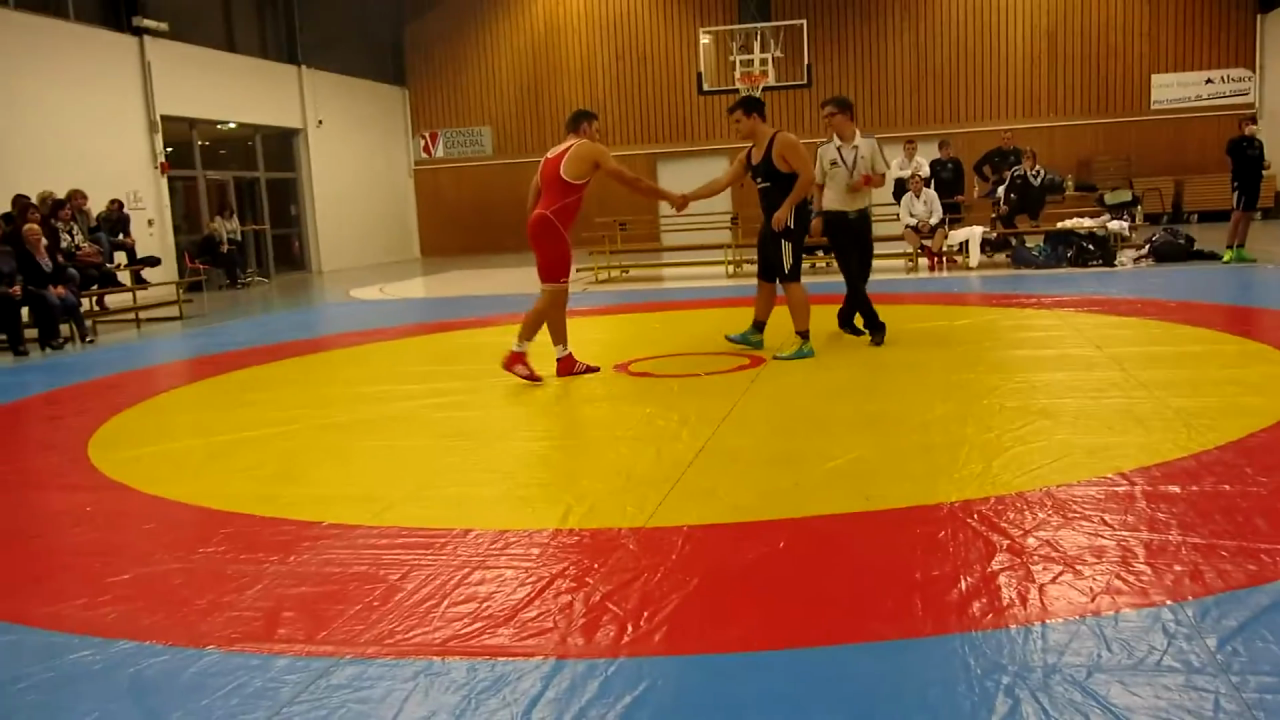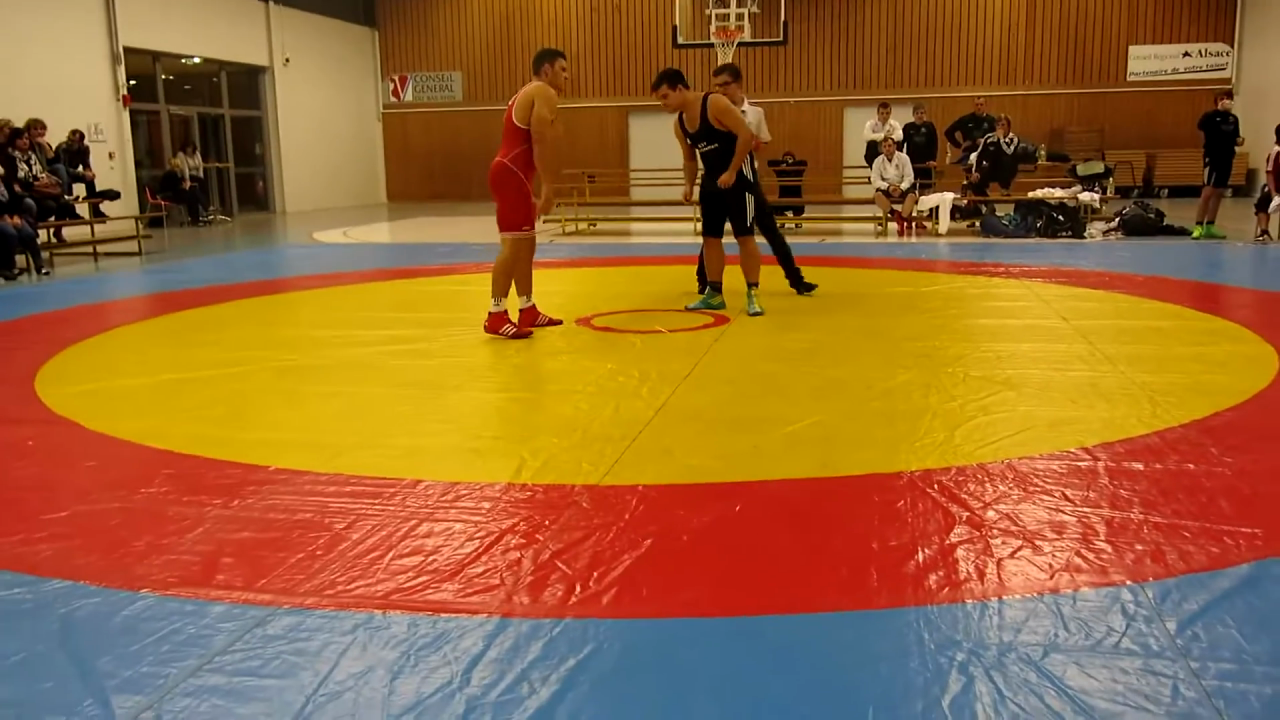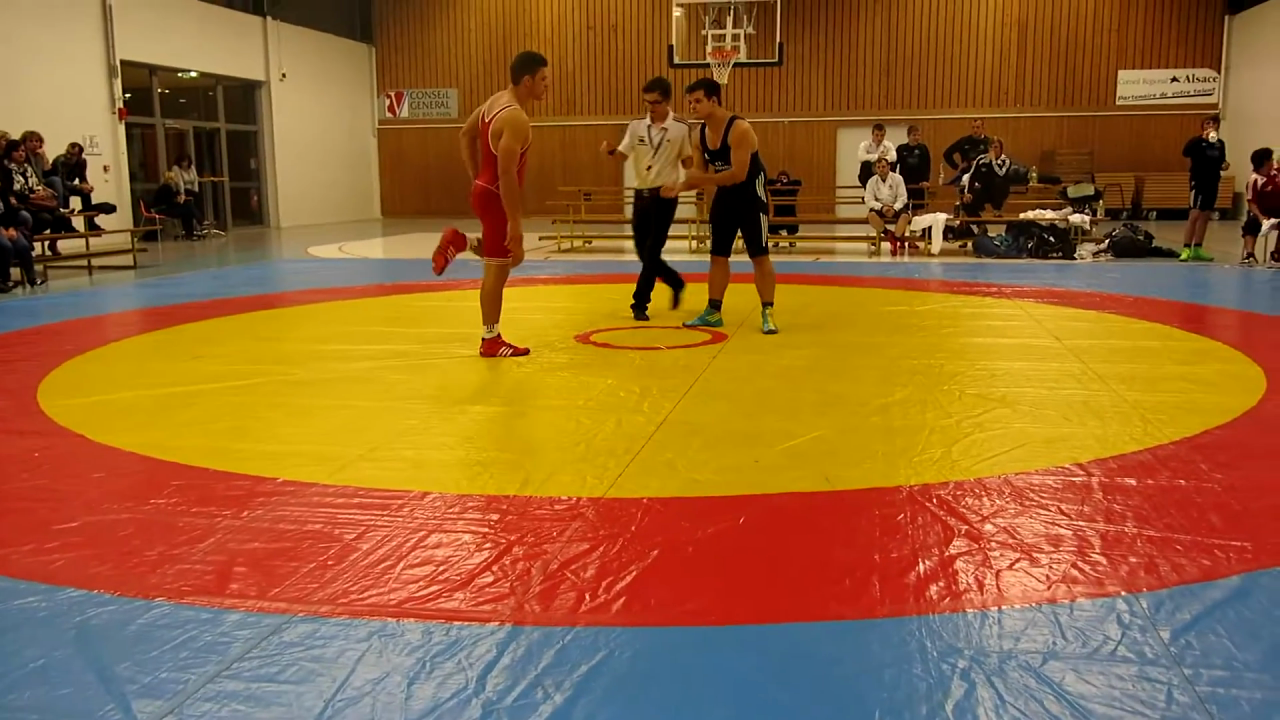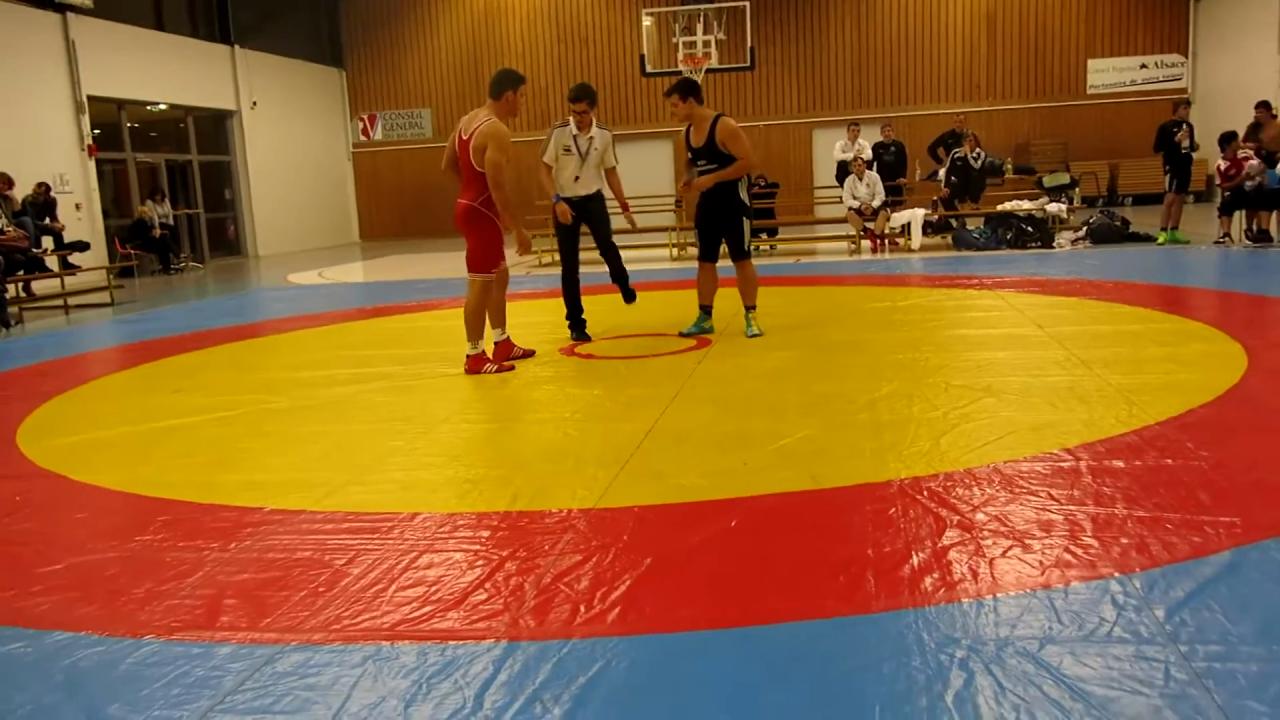
dt=0.7s
person 1, frame 1
left shoulder: (551, 154)
right shoulder: (591, 150)
left elbow: (532, 199)
right elbow: (632, 181)
right wrist: (668, 196)
left hip: (543, 225)
right hip: (552, 228)
left knee: (559, 296)
right knee: (552, 296)
left ankle: (564, 360)
right ankle: (516, 355)
person 1, frame 2
left shoulder: (526, 96)
right shoulder: (544, 94)
right elbow: (542, 141)
left wrist: (538, 185)
right wrist: (548, 186)
left hip: (509, 173)
right hip: (512, 175)
left knee: (526, 245)
right knee: (514, 246)
left ankle: (528, 311)
right ankle: (496, 316)
person 1, frame 3
left shoulder: (497, 100)
right shoulder: (516, 118)
left elbow: (466, 135)
right elbow: (507, 173)
left wrist: (477, 179)
right wrist: (515, 221)
left hip: (486, 190)
right hip: (496, 197)
left knee: (512, 256)
right knee: (497, 270)
left ankle: (458, 243)
right ankle: (490, 341)
person 1, frame 4
left shoulder: (469, 120)
right shoulder: (497, 131)
left elbow: (448, 165)
right elbow: (498, 186)
right wrist: (518, 229)
left hip: (469, 207)
right hip: (481, 214)
left knee: (499, 277)
right knee: (480, 285)
left ankle: (502, 344)
right ankle: (474, 358)
person 2, frame 1
left shoulder: (784, 142)
right shoulder: (748, 155)
left elbow: (808, 175)
right elbow: (722, 182)
left wrist: (786, 208)
right wrist: (689, 197)
left hip: (789, 219)
right hip: (771, 221)
left knee: (789, 280)
right knee: (765, 279)
left ankle: (803, 342)
right ankle: (755, 333)
person 2, frame 2
left shoulder: (715, 104)
right shoulder: (679, 123)
left elbow: (747, 135)
right elbow: (689, 158)
left wrist: (732, 172)
right wrist: (688, 185)
left hip: (738, 174)
right hip: (712, 177)
left knee: (745, 236)
right knee: (710, 236)
left ankle: (753, 294)
right ankle: (714, 294)
person 2, frame 3
left shoulder: (740, 129)
right shoulder: (700, 134)
left elbow: (739, 174)
right elbow: (700, 174)
left wrist: (705, 179)
right wrist: (679, 188)
left hip: (751, 196)
right hip: (724, 197)
left knee: (760, 257)
right knee: (718, 256)
left ankle: (768, 313)
right ankle: (713, 312)
person 2, frame 4
left shoulder: (725, 127)
right shoulder: (687, 134)
left elbow: (748, 162)
left wrist: (713, 178)
right wrist: (688, 179)
left hip: (733, 201)
right hip: (707, 203)
left knee: (742, 260)
right knee: (705, 262)
left ankle: (751, 316)
right ankle: (705, 318)
person 3, frame 1
left shoulder: (869, 145)
right shoulder: (824, 151)
left elbow: (881, 179)
right elbow: (818, 187)
left wrist: (866, 180)
right wrist: (817, 215)
left hip: (861, 215)
right hip: (835, 218)
left knee: (862, 272)
right knee: (851, 274)
left ankle: (846, 316)
right ankle: (874, 324)
person 3, frame 2
left shoulder: (756, 112)
left elbow: (765, 144)
left wrist: (753, 144)
left hip: (748, 177)
left knee: (770, 228)
left ankle: (795, 278)
right ankle: (704, 280)
person 3, frame 3
left shoulder: (681, 128)
right shoulder: (636, 126)
left elbow: (688, 162)
right elbow: (621, 158)
right wrist: (610, 150)
left hip: (664, 196)
right hip: (641, 194)
left knee: (652, 250)
right knee: (643, 250)
left ankle: (640, 303)
right ankle: (675, 282)
person 3, frame 4
left shoulder: (604, 136)
right shoulder: (559, 132)
left elbow: (611, 172)
right elbow: (545, 169)
left wrist: (625, 207)
right wrist: (557, 200)
left hip: (592, 198)
right hip: (565, 202)
left knee: (604, 241)
right knee: (569, 265)
left ankle: (621, 279)
right ankle: (576, 323)
